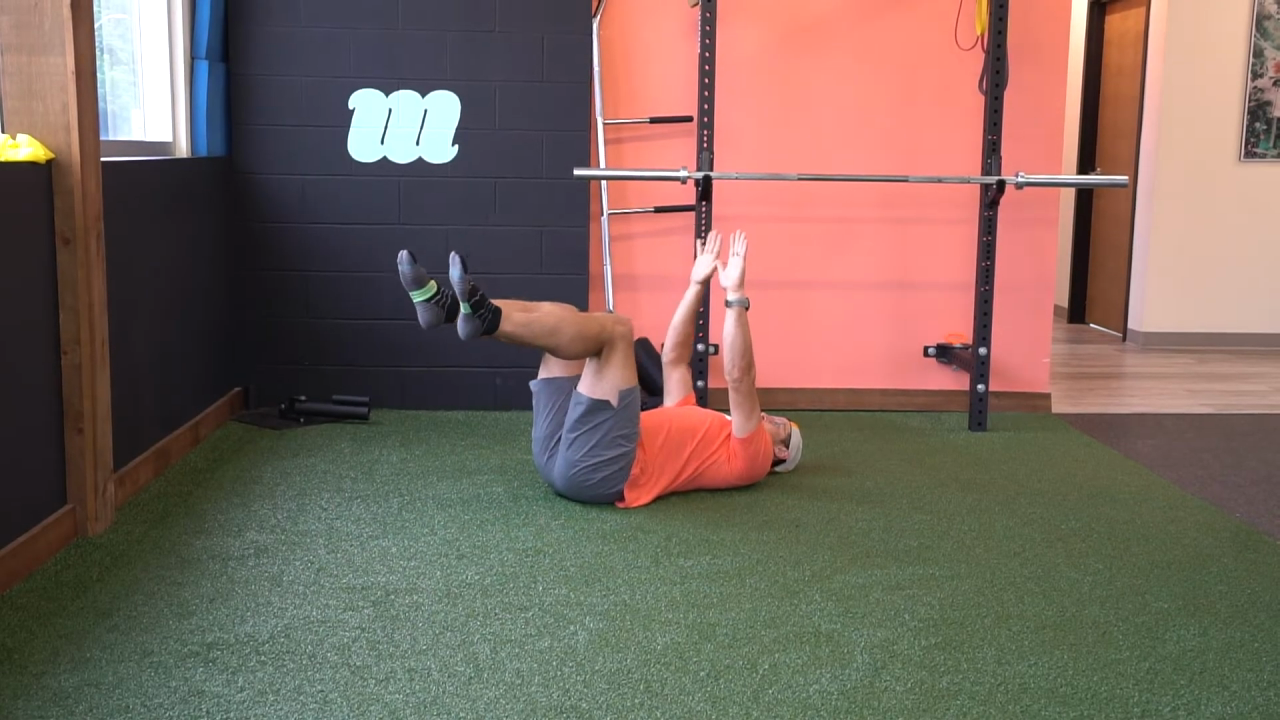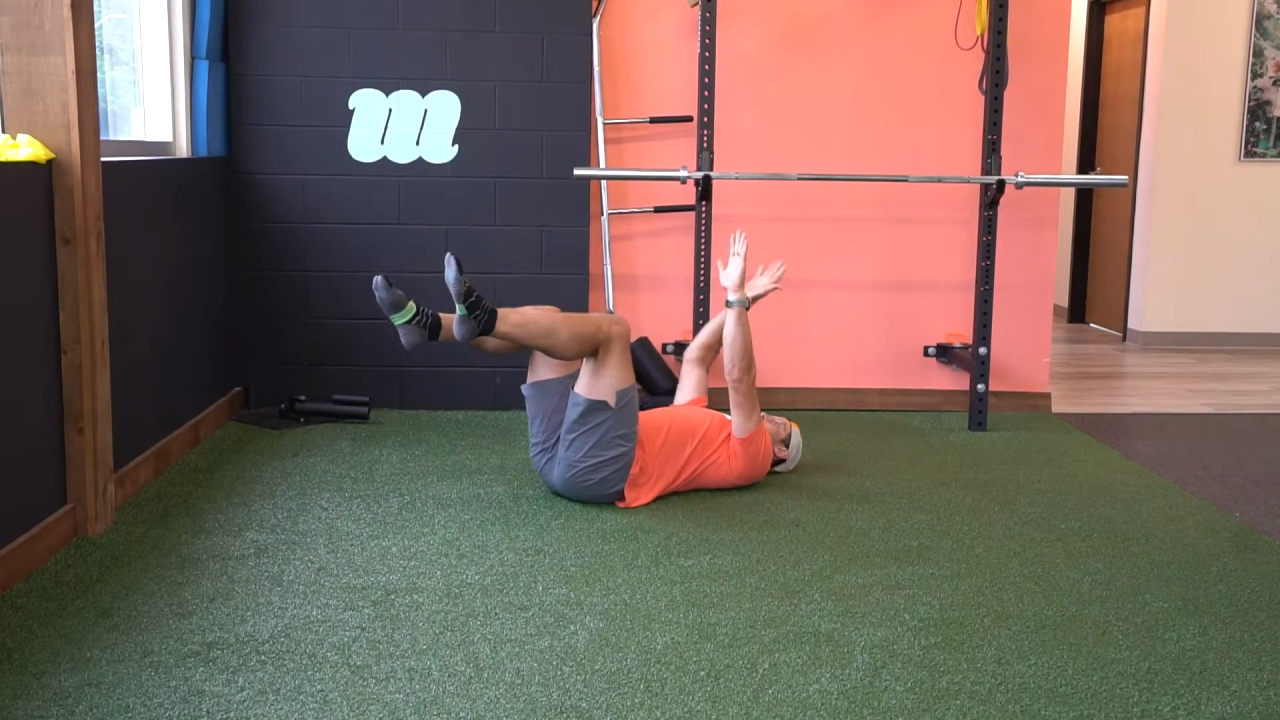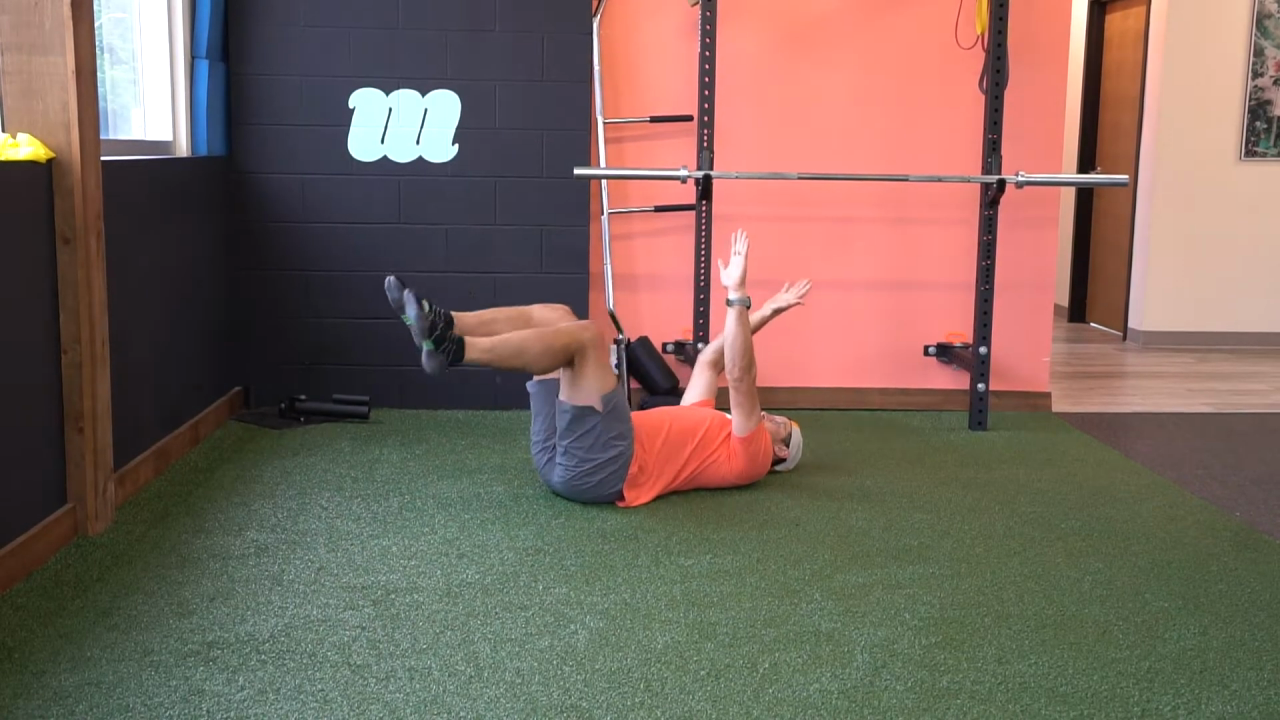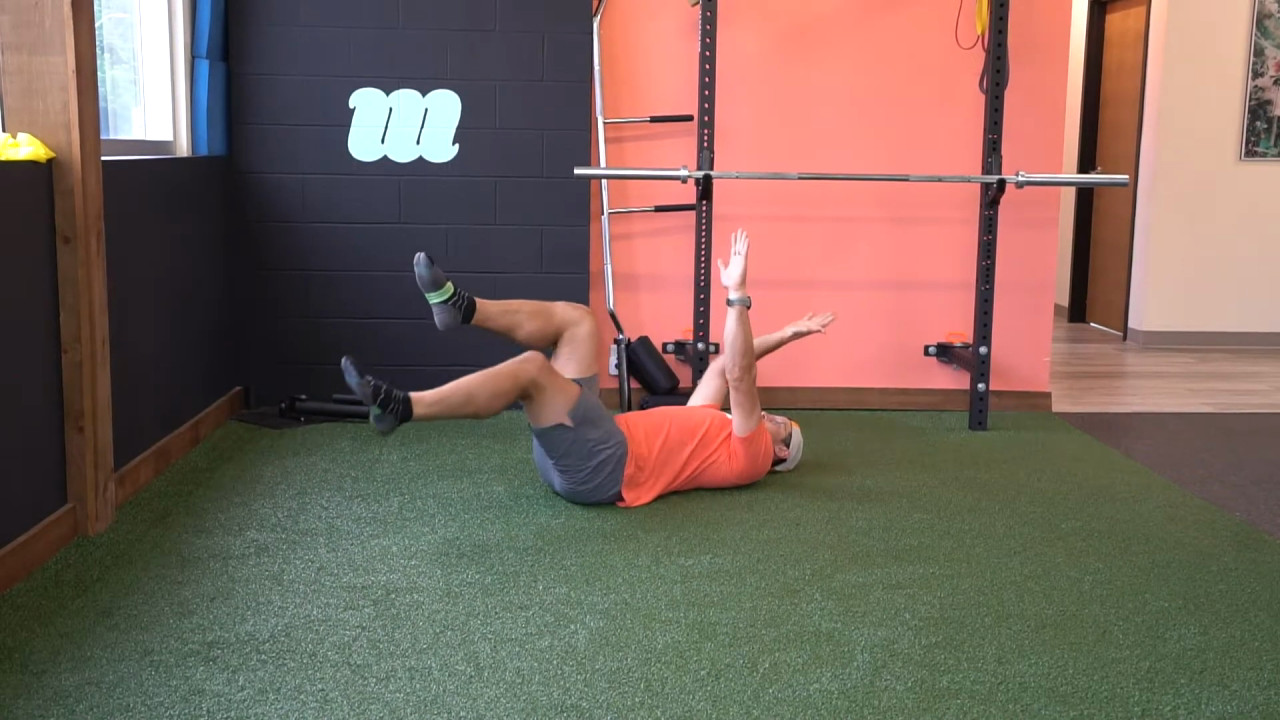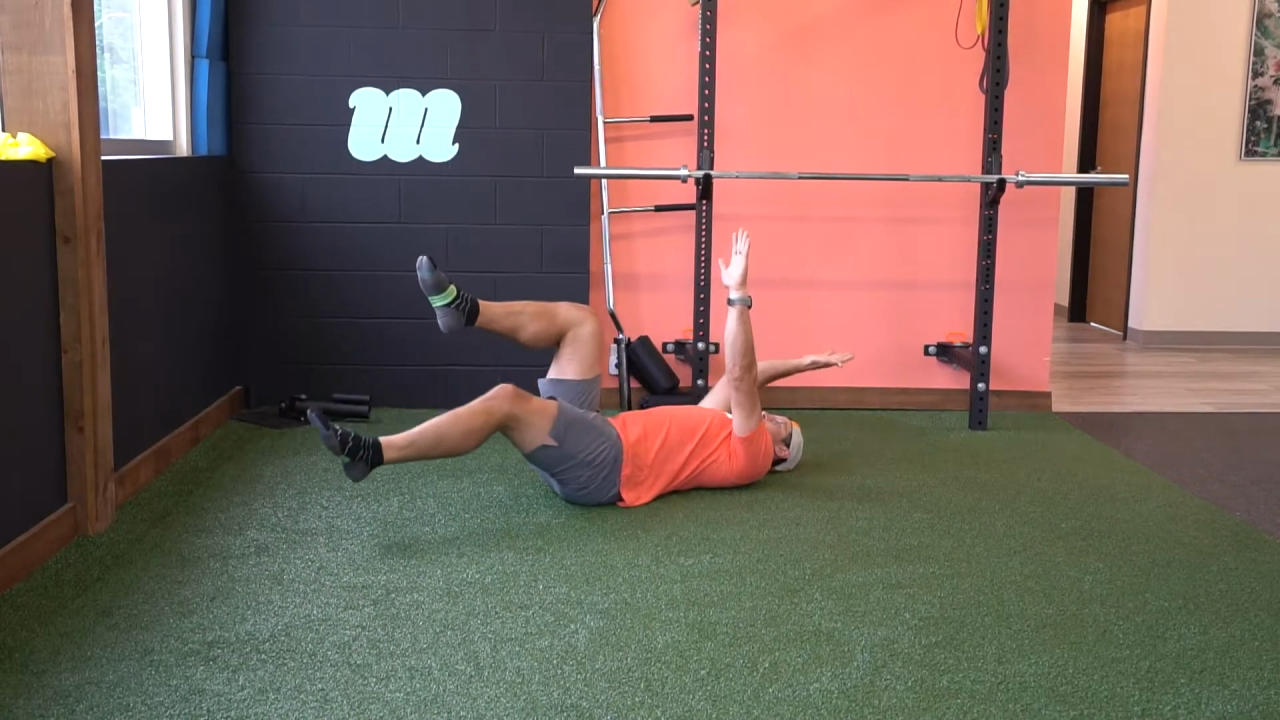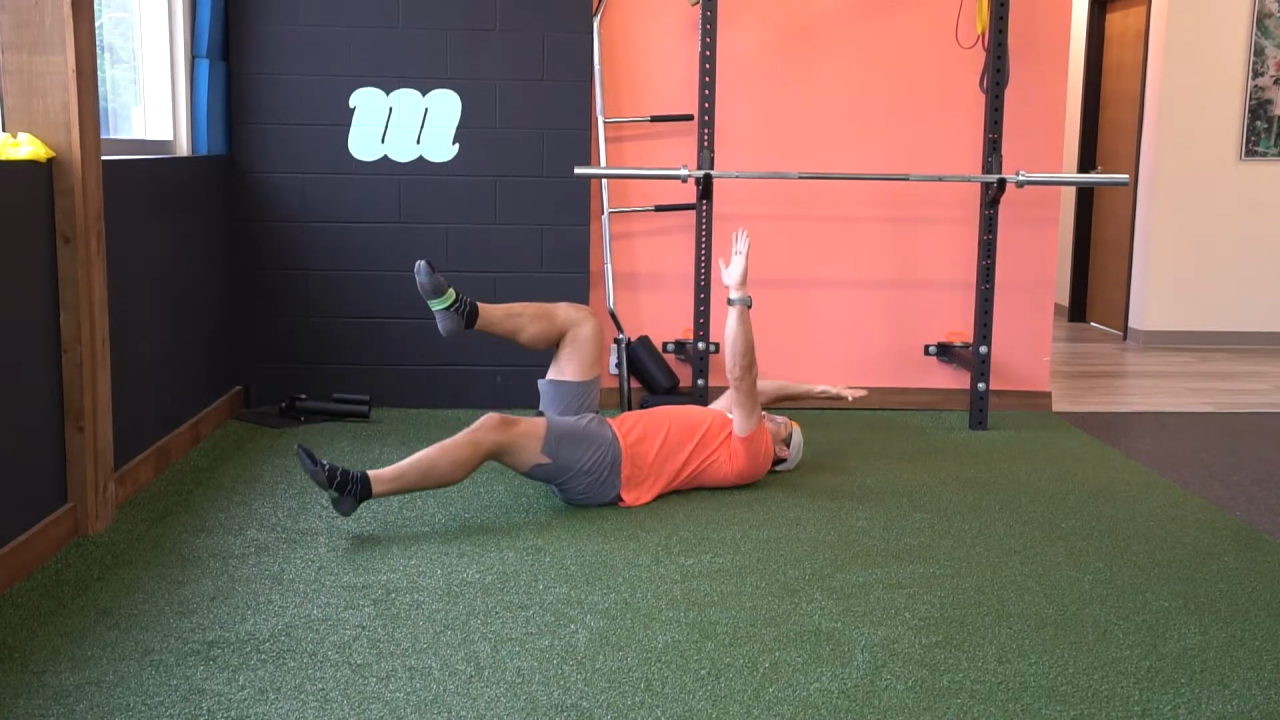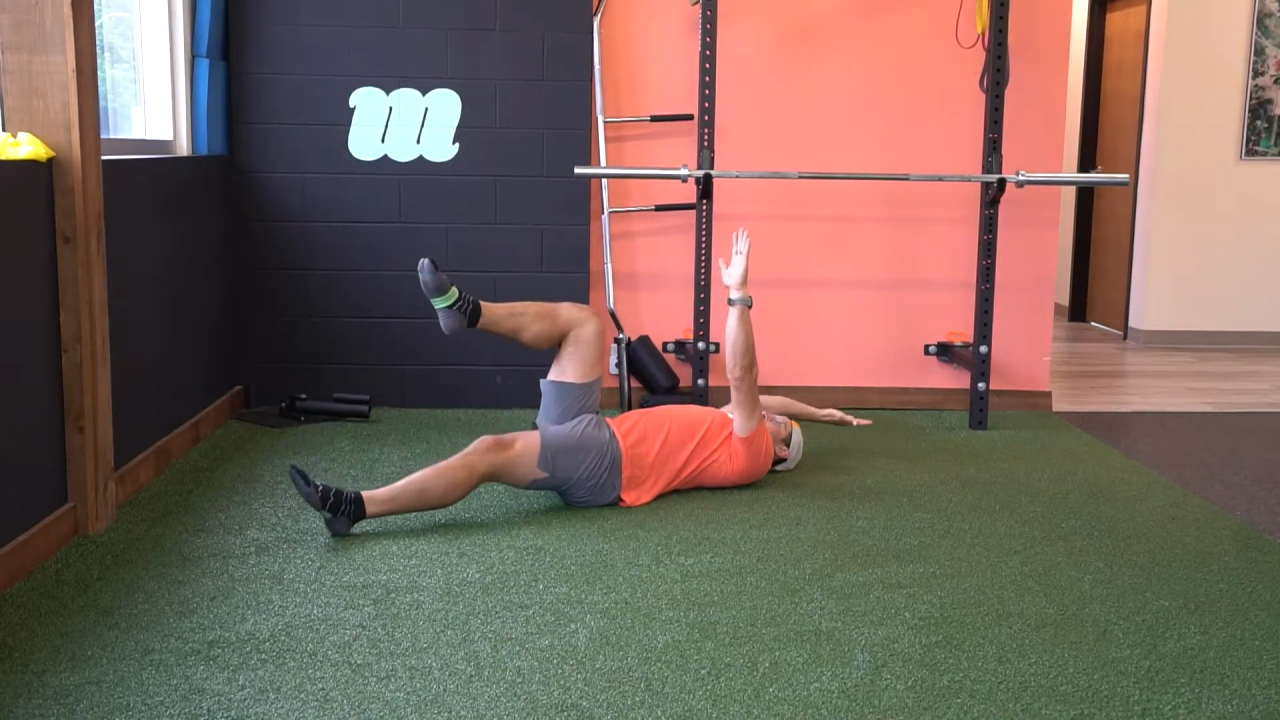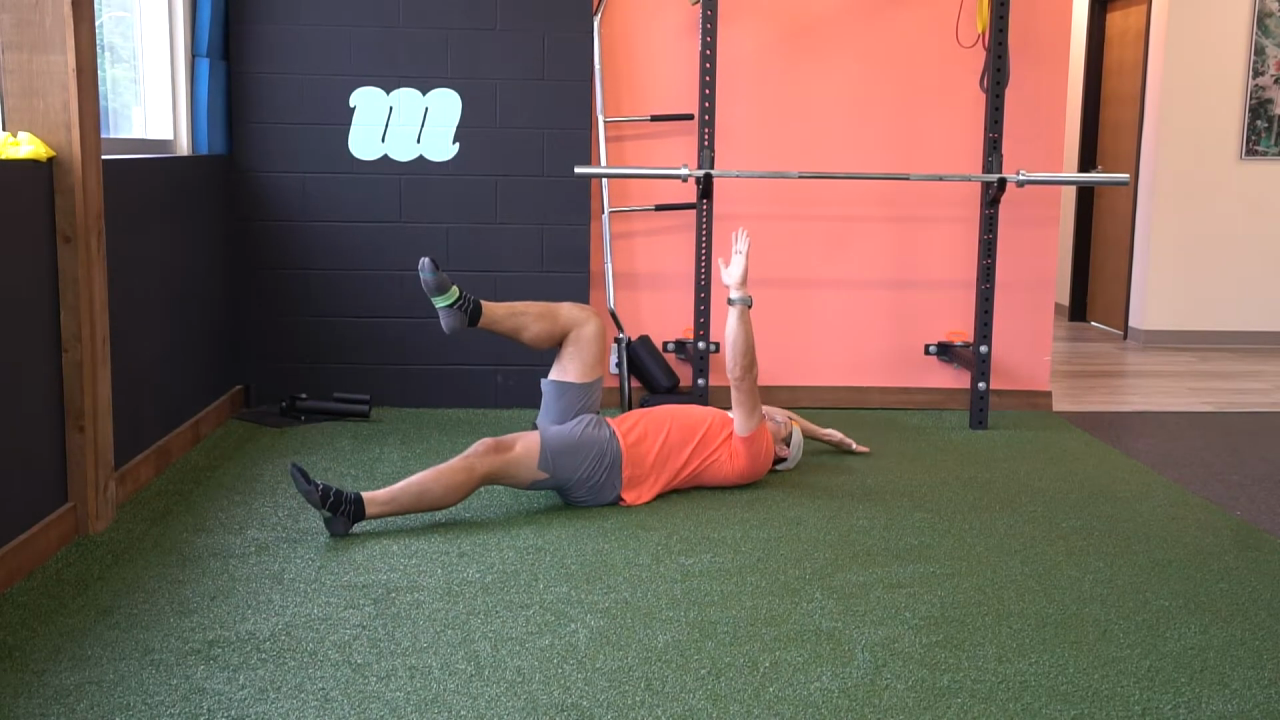
dt=0.3s
person 1, frame 1
left shoulder: (749, 455)
right shoulder: (701, 426)
left elbow: (739, 379)
right elbow: (673, 357)
left wrist: (735, 295)
right wrist: (699, 283)
left hip: (599, 467)
right hip: (562, 450)
left knee: (613, 328)
right knee: (562, 317)
left ankle: (487, 319)
right ankle: (446, 306)
person 1, frame 2
left shoulder: (750, 456)
right shoulder: (703, 427)
left elbow: (740, 379)
right elbow: (695, 357)
left wrist: (737, 298)
right wrist: (743, 303)
left hip: (600, 467)
right hip: (559, 450)
left knee: (610, 328)
right knee: (545, 320)
left ankle: (484, 320)
right ankle: (428, 324)
person 1, frame 3
left shoulder: (749, 455)
right shoulder: (706, 425)
left elbow: (740, 379)
right elbow: (710, 360)
left wrist: (738, 297)
right wrist: (766, 312)
left hip: (601, 467)
right hip: (562, 453)
left knee: (583, 336)
right knee: (555, 317)
left ankle: (452, 350)
right ankle: (437, 324)
person 1, frame 4
left shoulder: (750, 455)
right shoulder: (714, 428)
left elbow: (740, 379)
right elbow: (723, 364)
left wrist: (737, 295)
right wrist: (787, 333)
left hip: (599, 468)
right hip: (567, 453)
left knee: (532, 366)
right knee: (577, 320)
left ankle: (401, 405)
right ankle: (461, 308)
person 1, frame 5
left shoulder: (748, 455)
right shoulder: (720, 429)
left elbow: (742, 377)
right elbow: (737, 378)
left wrist: (738, 294)
right wrist: (804, 362)
left hip: (602, 466)
right hip: (586, 437)
left knee: (505, 399)
right knee: (580, 319)
left ankle: (371, 452)
right ankle: (463, 309)
person 1, frame 6
left shoulder: (749, 453)
right shoulder: (723, 431)
left elbow: (743, 380)
right elbow: (752, 388)
left wrist: (739, 295)
right wrist: (817, 388)
left hip: (603, 467)
right hip: (587, 434)
left knee: (494, 428)
right knee: (579, 320)
left ankle: (361, 485)
right ankle: (463, 312)
person 1, frame 7
left shoulder: (750, 453)
right shoulder: (730, 428)
left elbow: (743, 379)
right elbow: (761, 399)
left wrist: (738, 295)
right wrist: (823, 412)
left hip: (602, 465)
right hip: (584, 432)
left knee: (487, 452)
right knee: (583, 319)
left ankle: (353, 507)
right ankle: (465, 310)
person 1, frame 8
left shoulder: (749, 453)
right shoulder: (733, 430)
left elbow: (743, 379)
right elbow: (765, 405)
left wrist: (738, 295)
right wrist: (826, 431)
left hip: (601, 463)
right hip: (586, 430)
left knee: (487, 455)
right knee: (583, 319)
left ankle: (355, 508)
right ankle: (468, 310)
